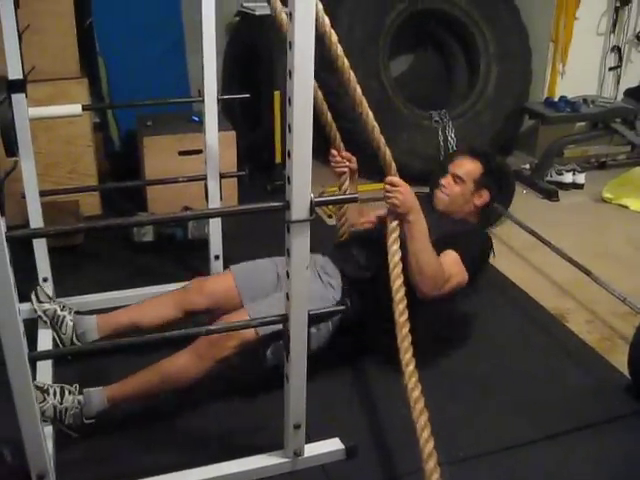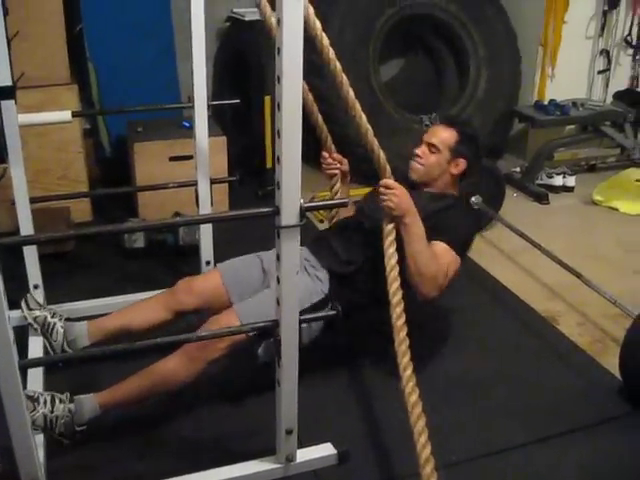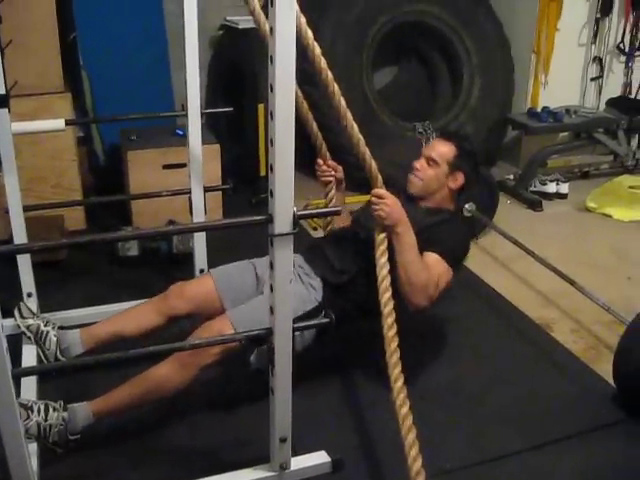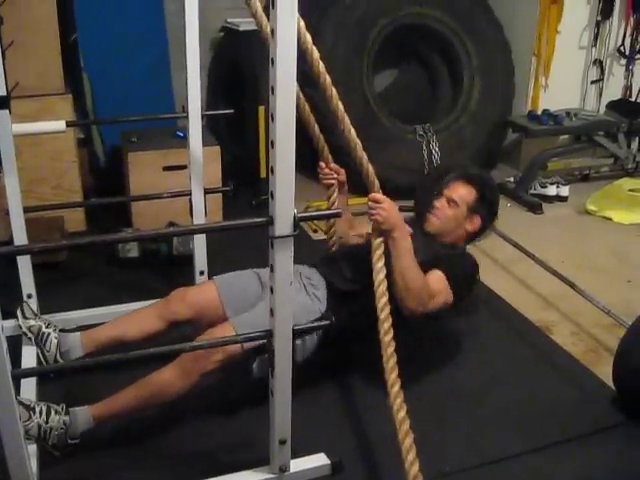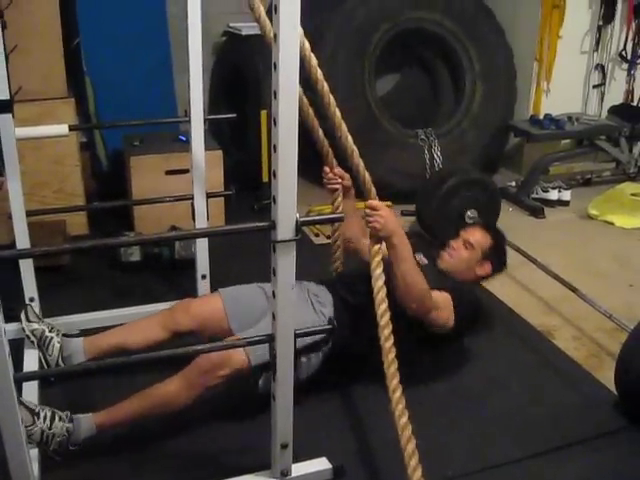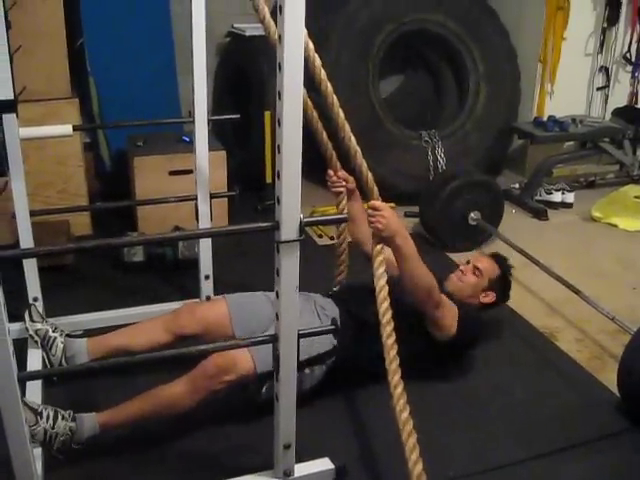
dt=0.2s
person 1, frame 1
left shoulder: (471, 240)
right shoulder: (427, 200)
left elbow: (428, 284)
left wrist: (414, 217)
right wrist: (351, 180)
left hip: (340, 293)
right hip: (319, 264)
left knee: (220, 339)
right knee: (197, 291)
left ankle: (88, 405)
right ankle: (83, 329)
person 1, frame 2
left shoulder: (454, 217)
right shoulder: (407, 183)
left elbow: (428, 285)
left wrist: (409, 216)
right wrist: (341, 181)
left hip: (326, 287)
right hip: (303, 256)
left knee: (211, 339)
right knee: (185, 292)
left ankle: (79, 410)
right ankle: (73, 336)
person 1, frame 3
left shoulder: (449, 231)
right shoulder: (405, 196)
left elbow: (418, 293)
left wrist: (400, 225)
right wrist: (336, 189)
left hip: (318, 295)
right hip: (297, 264)
left knee: (202, 345)
right knee: (177, 297)
left ankle: (72, 420)
right ankle: (66, 344)
person 1, frame 4
left shoulder: (458, 267)
right shoulder: (421, 224)
left elbow: (415, 301)
right elbow: (349, 240)
left wrist: (396, 232)
right wrist: (341, 193)
left hip: (325, 307)
right hip: (304, 276)
left knee: (205, 353)
right knee: (180, 301)
left ankle: (72, 424)
right ankle: (67, 346)
person 1, frame 5
left shoulder: (456, 305)
right shoulder: (426, 256)
left elbow: (420, 305)
right elbow: (359, 246)
left wrist: (396, 237)
right wrist: (348, 196)
left hip: (330, 327)
right hip: (311, 294)
left knee: (210, 367)
right knee: (184, 313)
left ankle: (75, 429)
right ankle: (69, 351)
person 1, frame 6
left shoulder: (455, 321)
right shoulder: (433, 281)
left elbow: (428, 300)
right elbow: (371, 248)
left wrist: (401, 237)
right wrist: (354, 197)
left hip: (334, 340)
right hip: (315, 305)
left knee: (215, 371)
right knee: (190, 317)
left ankle: (77, 428)
right ankle: (72, 351)
